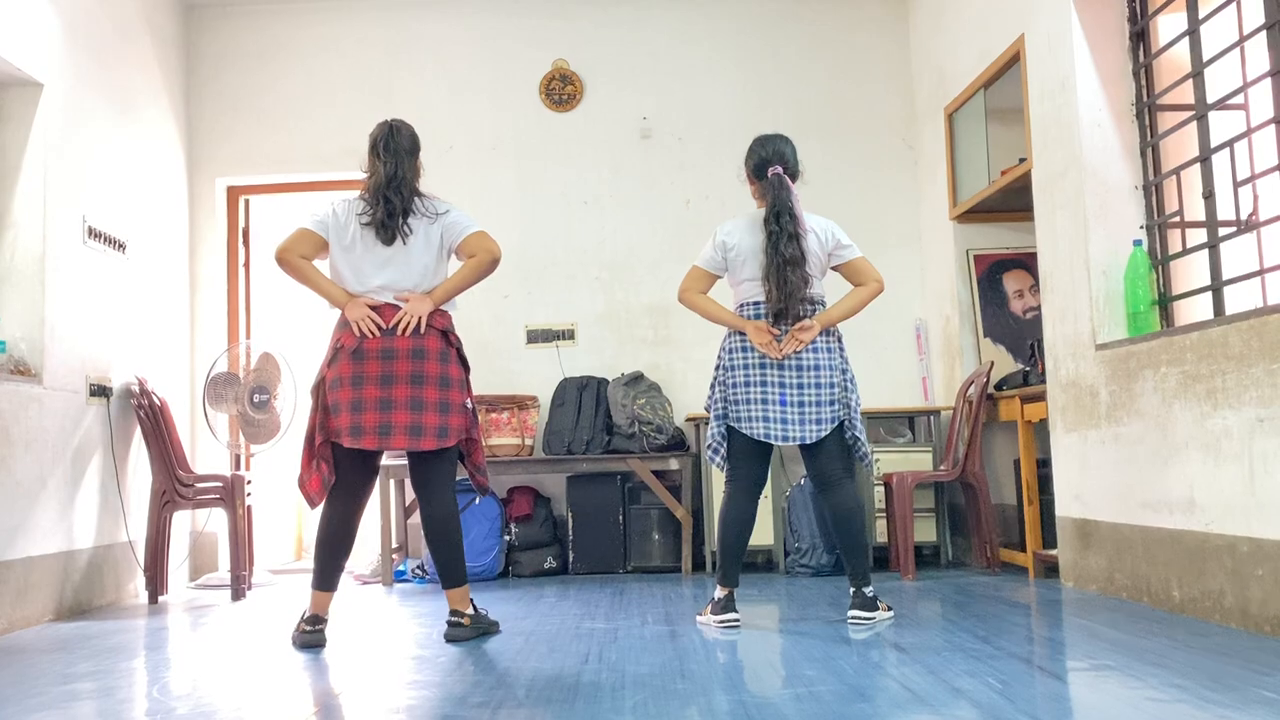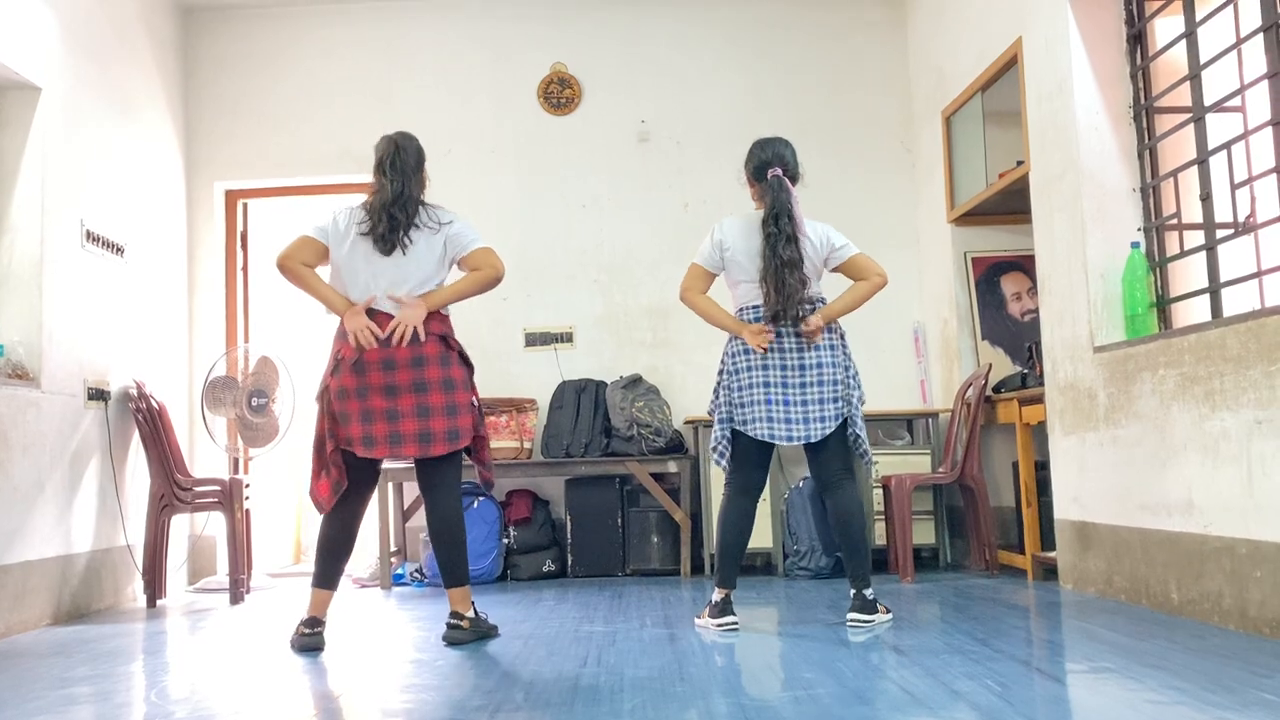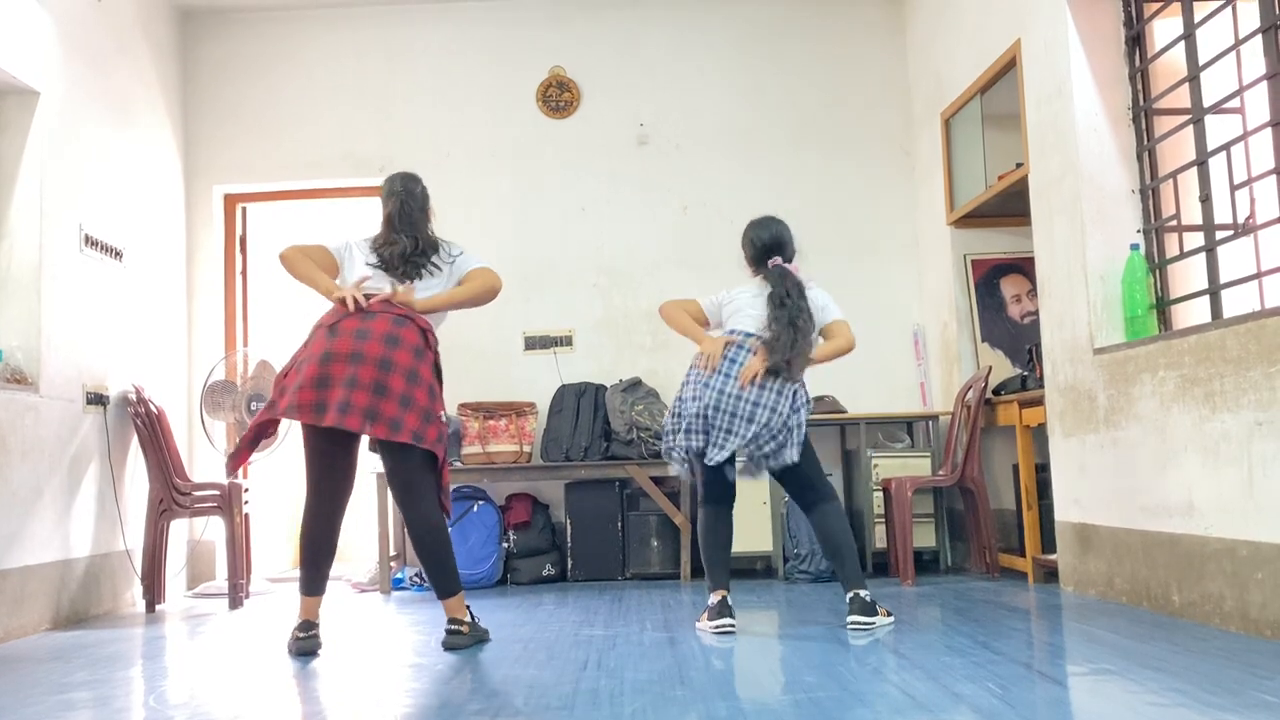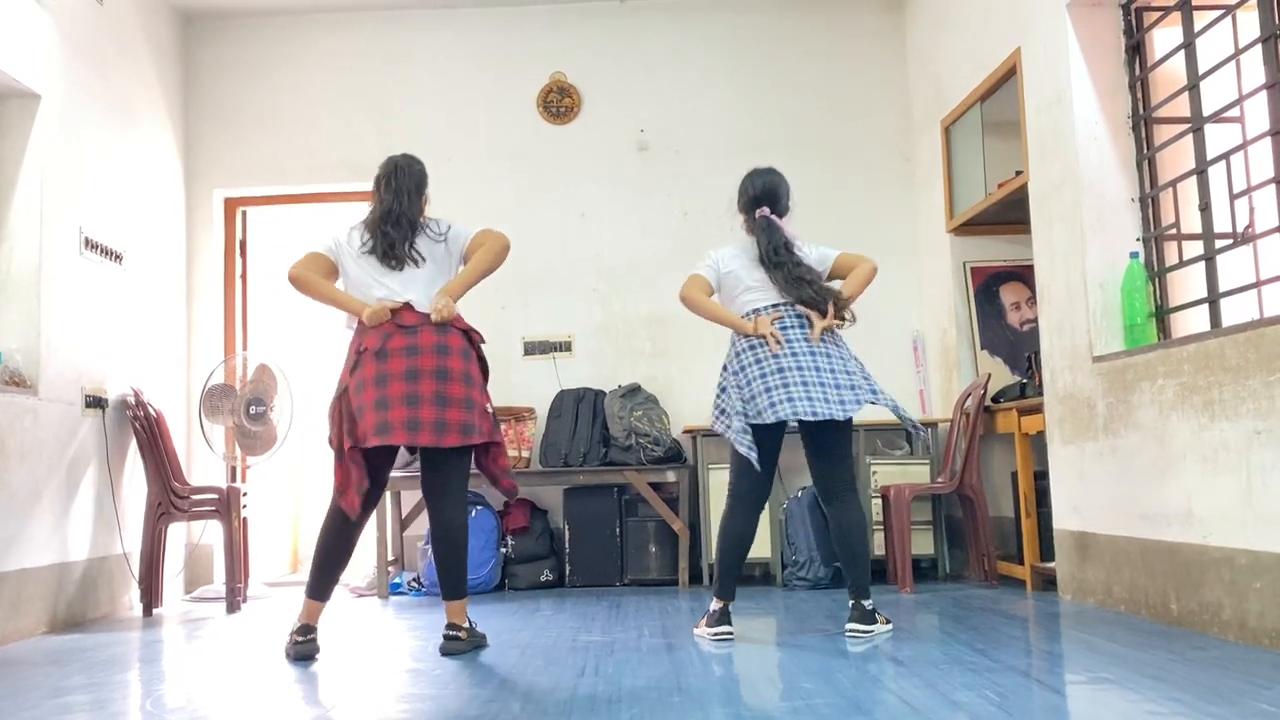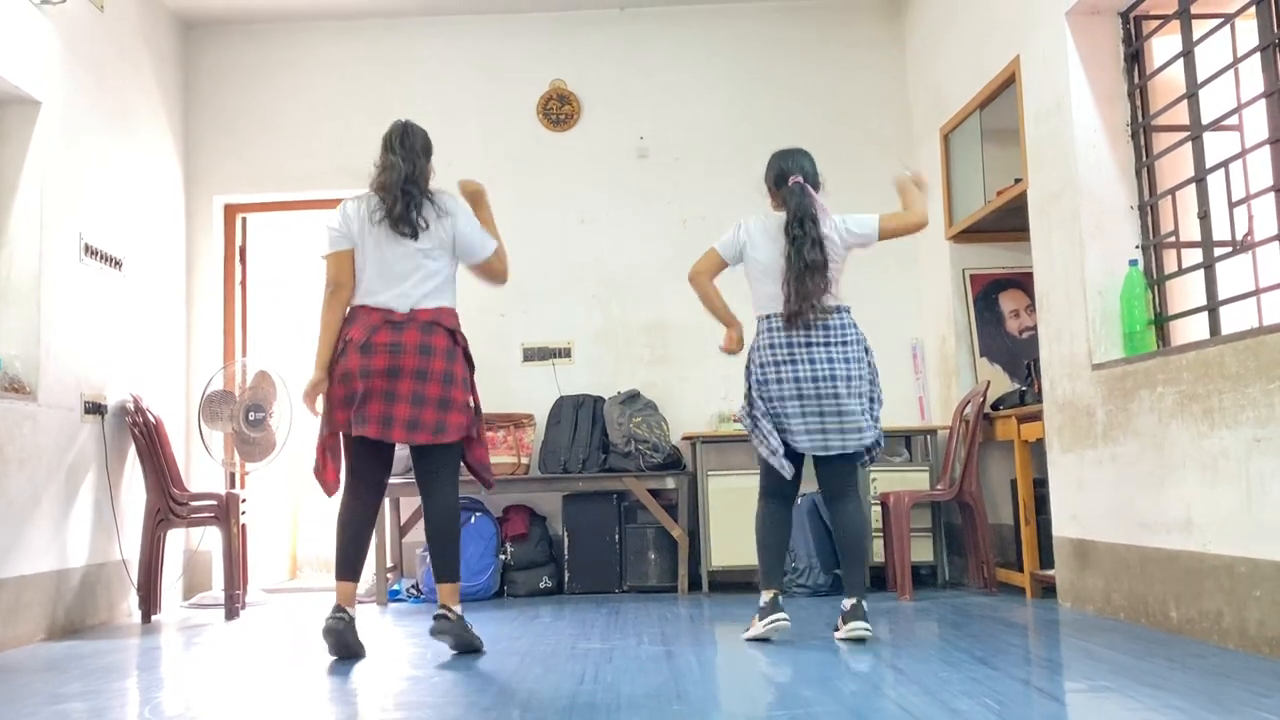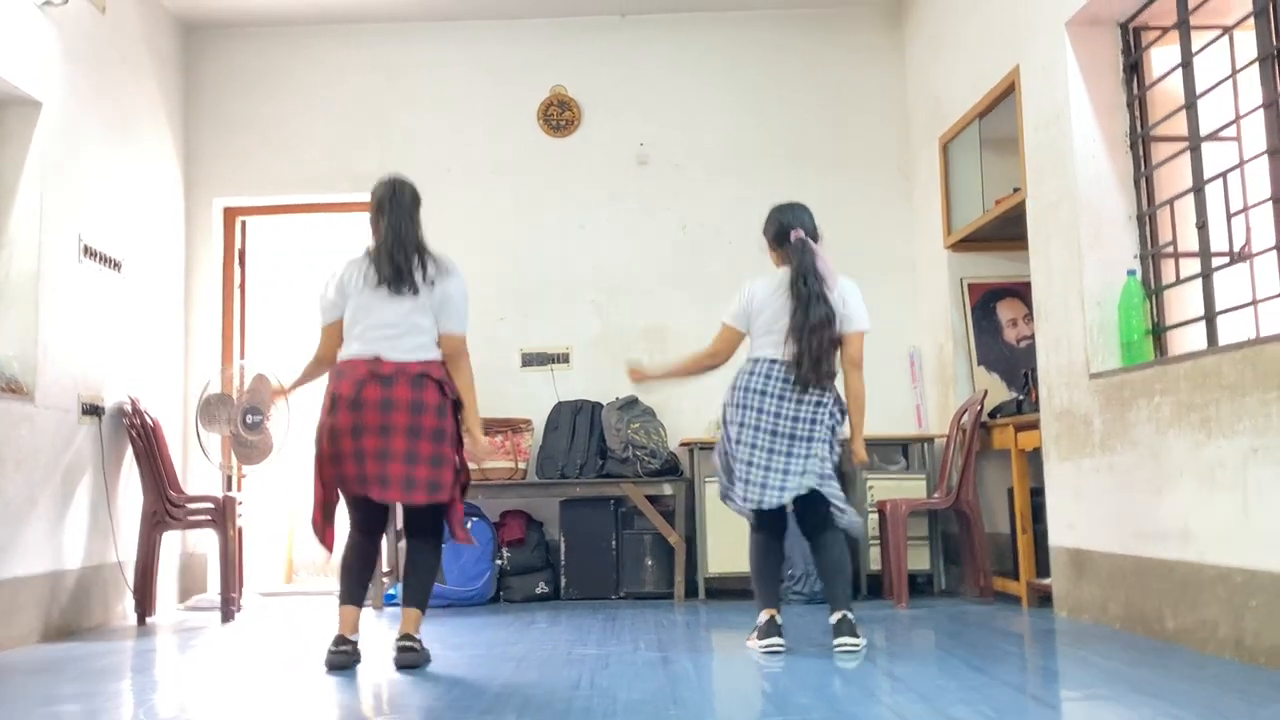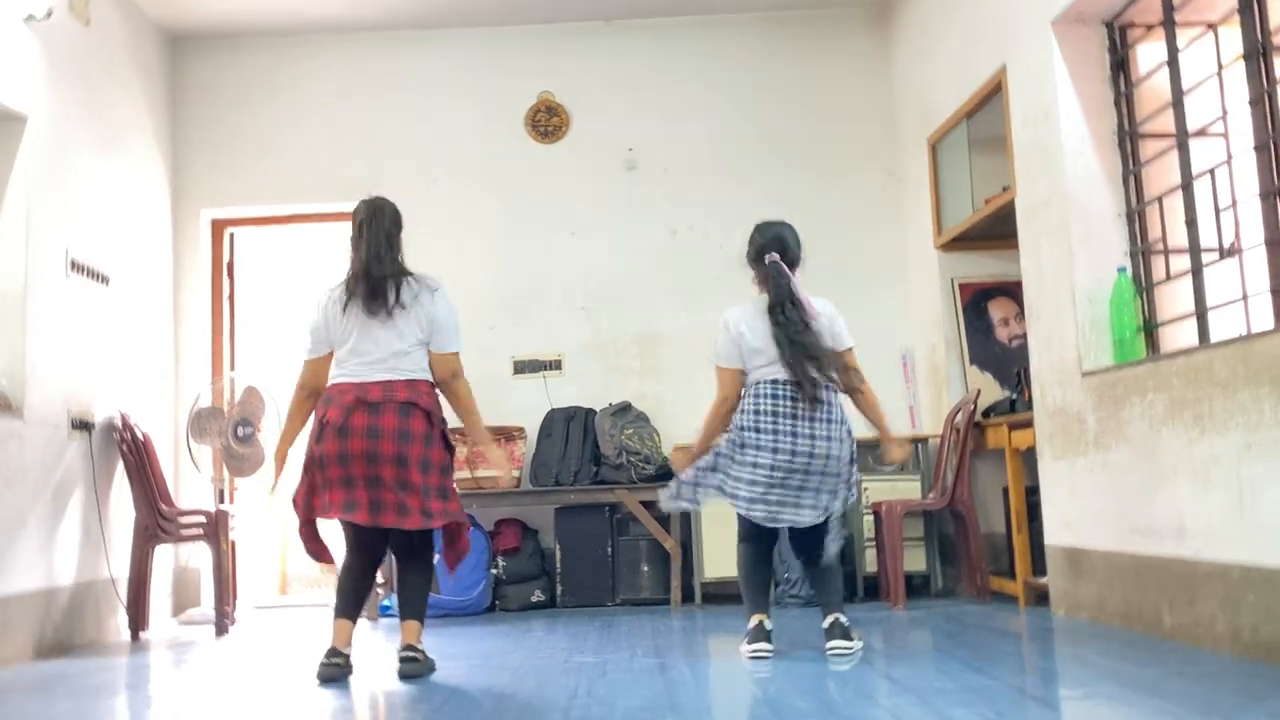
dt=0.5s
person 1, frame 1
left shoulder: (341, 215)
right shoulder: (440, 215)
left elbow: (287, 254)
right elbow: (488, 253)
left wrist: (343, 300)
right wrist: (433, 299)
left hip: (359, 355)
right hip: (425, 354)
left knee: (345, 490)
right knee: (436, 489)
left ankle: (315, 616)
right ankle: (461, 611)
person 1, frame 2
left shoulder: (345, 222)
right shoulder: (445, 224)
left elbow: (289, 261)
right elbow: (491, 270)
left wrist: (344, 307)
right wrist: (427, 302)
left hip: (360, 363)
right hip: (427, 361)
left knee: (348, 493)
right knee: (441, 491)
left ankle: (313, 619)
right ankle: (462, 614)
person 1, frame 3
left shoulder: (356, 250)
right shoulder: (449, 258)
left elbow: (291, 255)
right elbow: (490, 283)
left wrist: (334, 290)
right wrist: (422, 303)
left hip: (335, 347)
right hip: (401, 352)
left knee: (325, 496)
right knee: (418, 496)
left ankle: (306, 624)
right ankle: (458, 618)
person 1, frame 4
left shoulder: (350, 242)
right shoulder: (444, 236)
left elbow: (298, 273)
right elbow: (497, 243)
left wrist: (359, 308)
right wrist: (450, 295)
left hip: (378, 362)
right hip: (441, 358)
left knee: (354, 498)
right knee: (447, 498)
left ankle: (305, 627)
right ankle: (458, 624)
person 1, frame 5
left shoulder: (350, 214)
right shoulder: (449, 212)
left elbow: (337, 291)
right elbow: (498, 272)
left wrist: (320, 367)
right wrist: (481, 205)
left hip: (365, 348)
right hip: (431, 349)
left knee: (363, 487)
right knee: (439, 484)
left ankle: (342, 611)
right ankle: (448, 608)
person 1, frame 6
left shoulder: (348, 273)
right shoulder: (443, 274)
left elbow: (328, 352)
right elbow: (454, 353)
left wrist: (290, 384)
right wrist: (472, 418)
left hip: (353, 398)
right hip: (418, 399)
left knee: (364, 528)
right knee: (424, 530)
left ankle: (345, 636)
right ankle: (409, 636)
person 1, frame 7
left shoulder: (335, 300)
right shoulder: (427, 294)
left elbow: (312, 381)
right elbow: (447, 374)
left wrist: (283, 445)
right wrist: (483, 437)
left hip: (344, 423)
right hip: (407, 422)
left knee: (363, 549)
right knee: (415, 546)
left ankle: (337, 649)
right ankle: (410, 646)
person 2, frame 1
left shoulder: (731, 233)
right shoulder: (822, 230)
left elbow: (689, 293)
right elbow: (872, 283)
left wrist: (746, 326)
right wrist: (818, 324)
left hip: (750, 362)
right hip: (815, 360)
left knee: (743, 484)
right knee: (836, 479)
left ankle: (724, 596)
right ankle: (863, 593)
person 2, frame 2
left shoulder: (727, 232)
right shoulder: (818, 233)
left elbow: (689, 292)
right elbow: (875, 278)
left wrist: (742, 329)
right wrist: (823, 317)
left hip: (753, 366)
right hip: (815, 360)
left knee: (742, 487)
right knee: (838, 482)
left ankle: (721, 600)
right ankle: (862, 597)
person 2, frame 3
left shoulder: (732, 296)
right shoulder: (812, 296)
left elbow: (669, 309)
right elbow: (844, 340)
left wrist: (705, 338)
right wrist: (784, 358)
left hip: (714, 388)
right hip: (771, 397)
left knee: (715, 501)
right knee: (819, 498)
left ankle: (719, 603)
right ankle: (859, 599)
person 2, frame 4
left shoulder: (723, 258)
right shoulder: (803, 253)
left elbow: (690, 293)
right elbow: (865, 266)
left wrist: (744, 325)
right wrist: (833, 310)
left hip: (759, 363)
right hip: (820, 362)
left knee: (746, 496)
right knee: (839, 491)
left ankle: (720, 610)
right ankle: (861, 607)
person 2, frame 5
left shoulder: (750, 230)
right shoulder: (840, 228)
left elbow: (699, 275)
right elbow: (915, 219)
left wrist: (731, 327)
right wrist: (911, 190)
left hip: (777, 360)
right hip: (839, 358)
left knee: (776, 491)
right knee: (843, 491)
left ankle: (770, 600)
right ankle: (854, 605)
person 2, frame 6
left shoulder: (756, 291)
right shoulder: (843, 289)
left elbow: (715, 357)
right elbow: (853, 366)
left wrist: (656, 374)
right wrist: (856, 435)
left hip: (755, 404)
right hip: (810, 412)
left knee: (767, 525)
right knee: (822, 523)
left ankle: (769, 619)
right ankle: (843, 618)
person 2, frame 7
left shoulder: (735, 320)
right shoulder: (823, 311)
left elbow: (727, 398)
right elbow: (855, 383)
left wrist: (696, 450)
right wrist: (888, 435)
left hip: (760, 433)
right hip: (819, 434)
left knee: (756, 537)
right knee: (814, 537)
left ankle: (758, 625)
right ankle: (835, 621)
